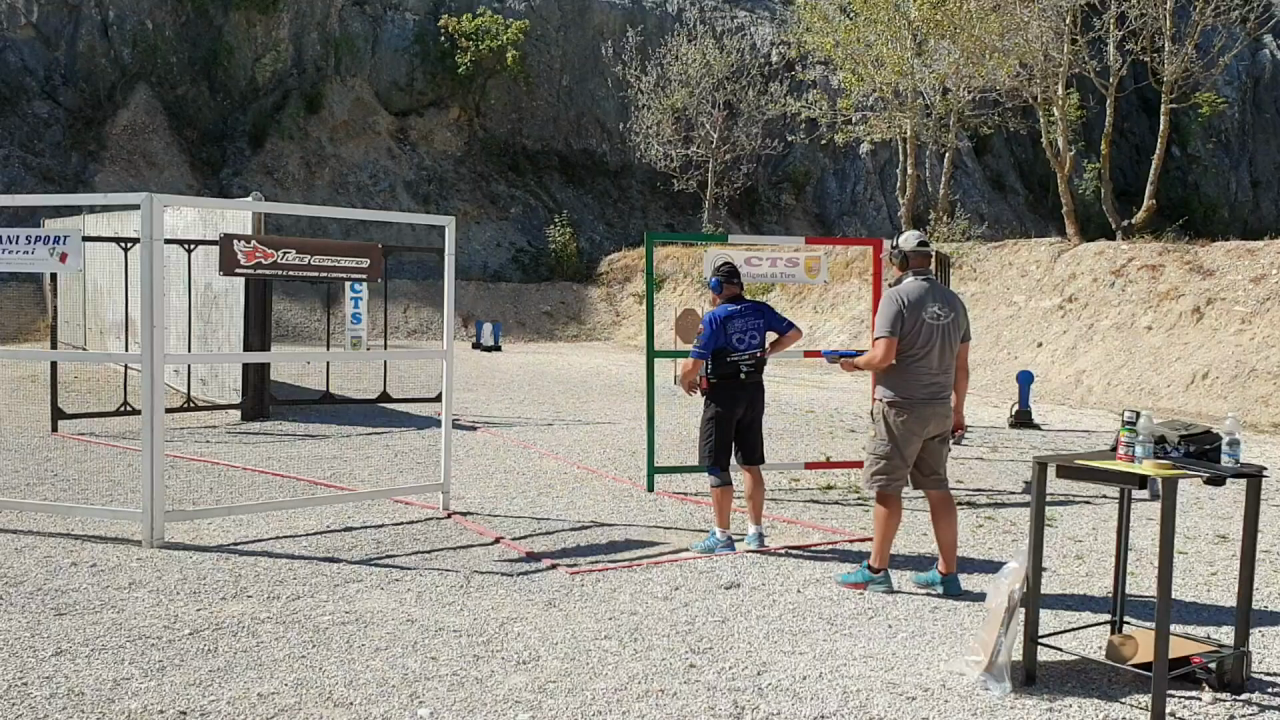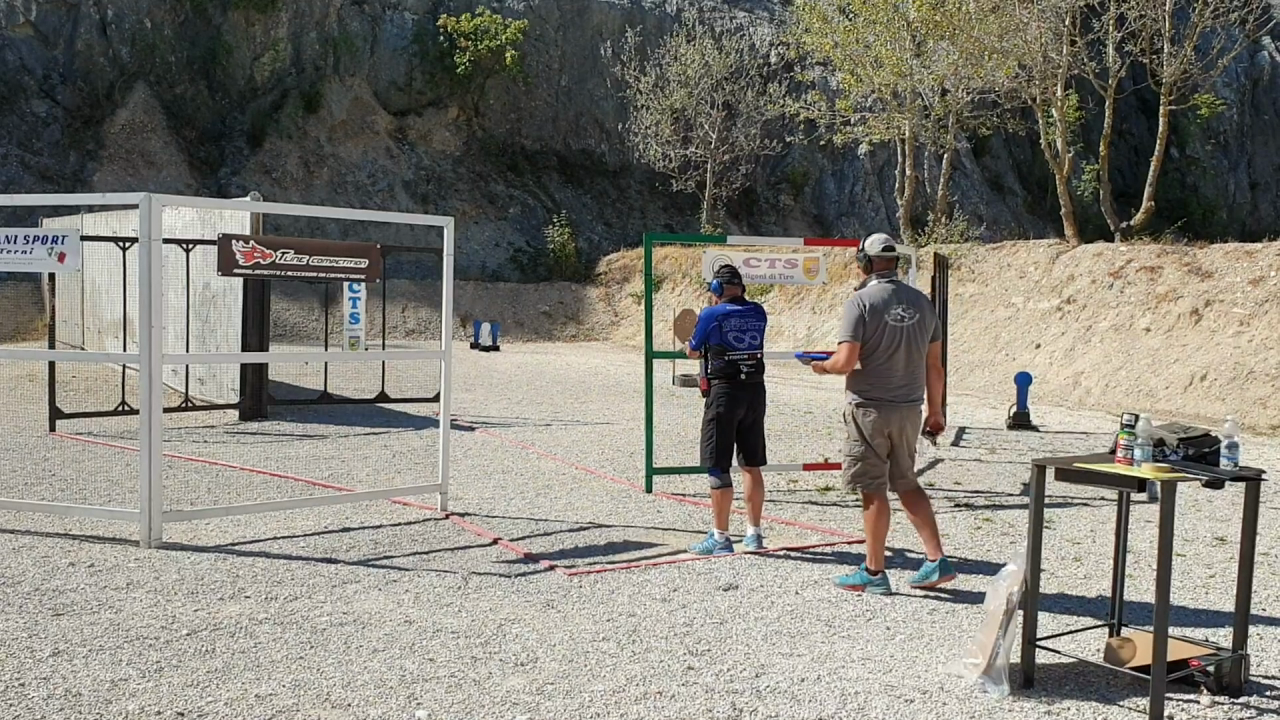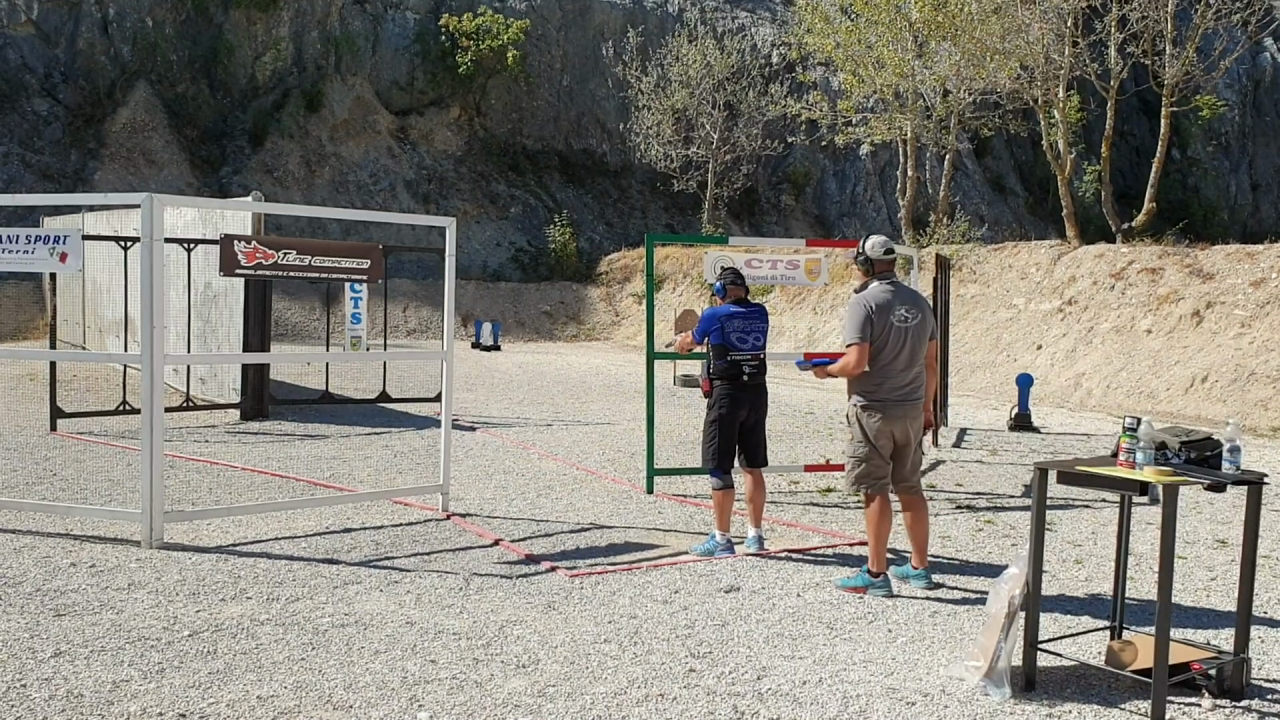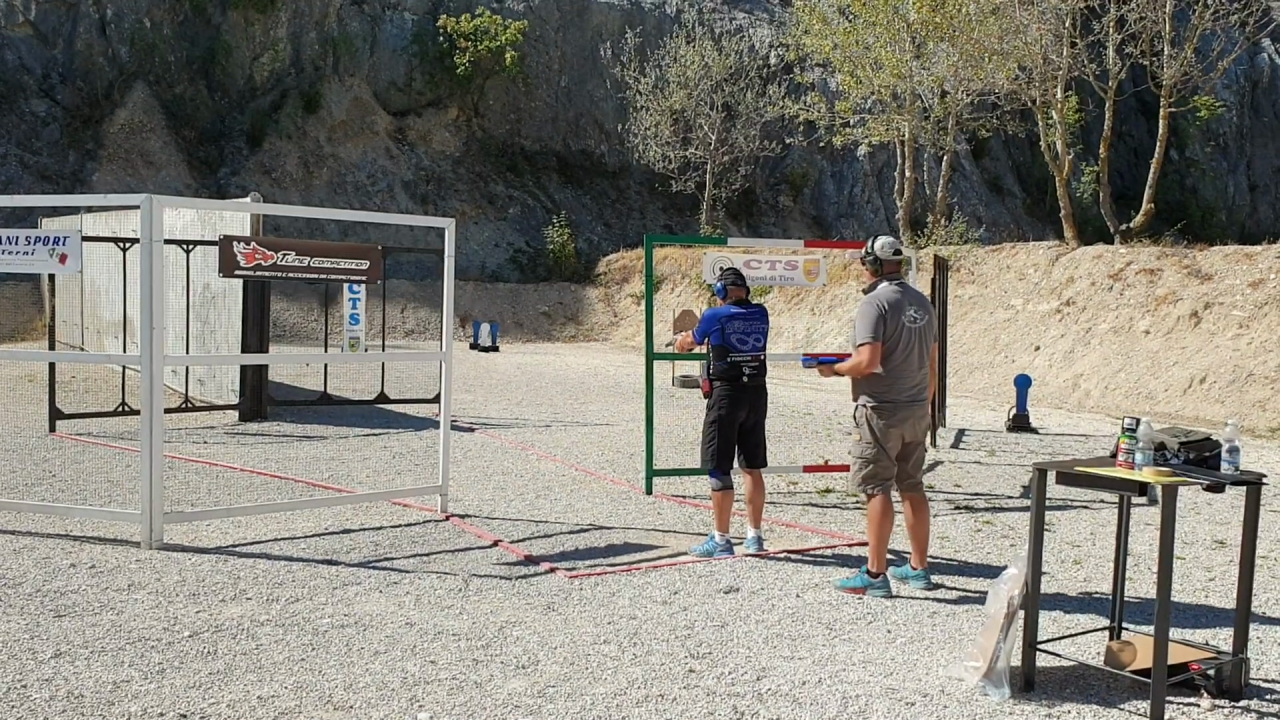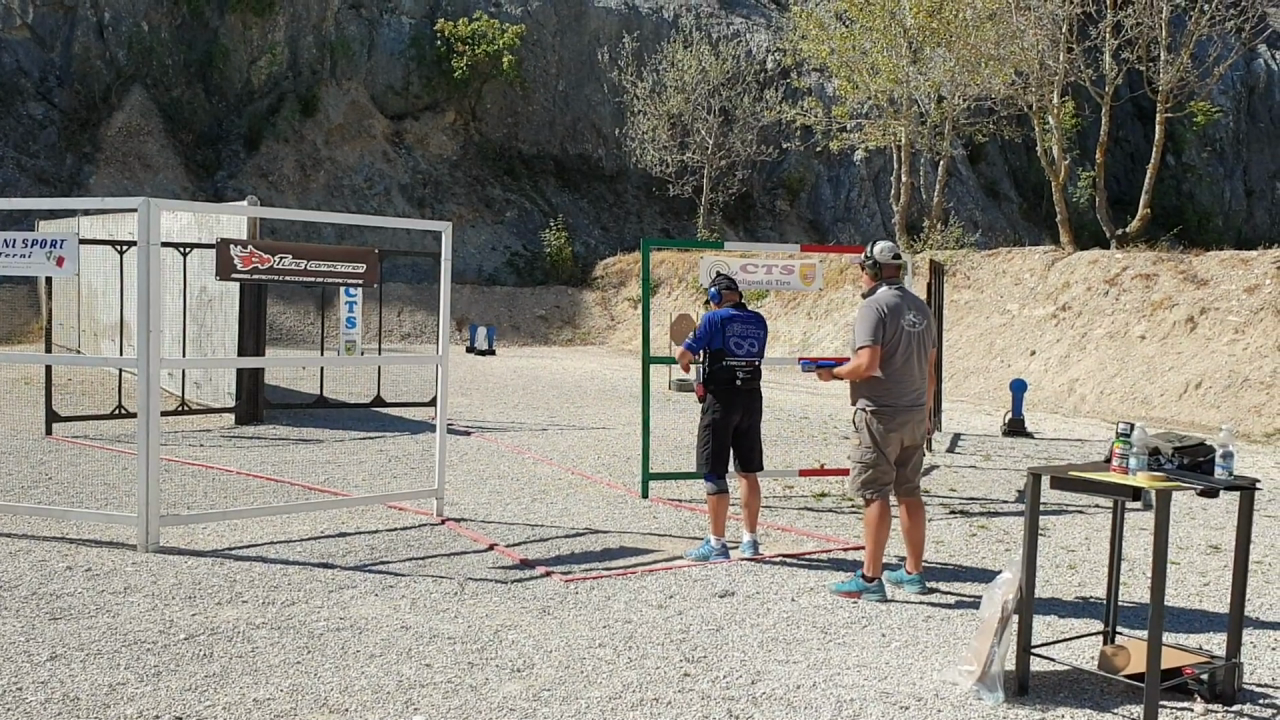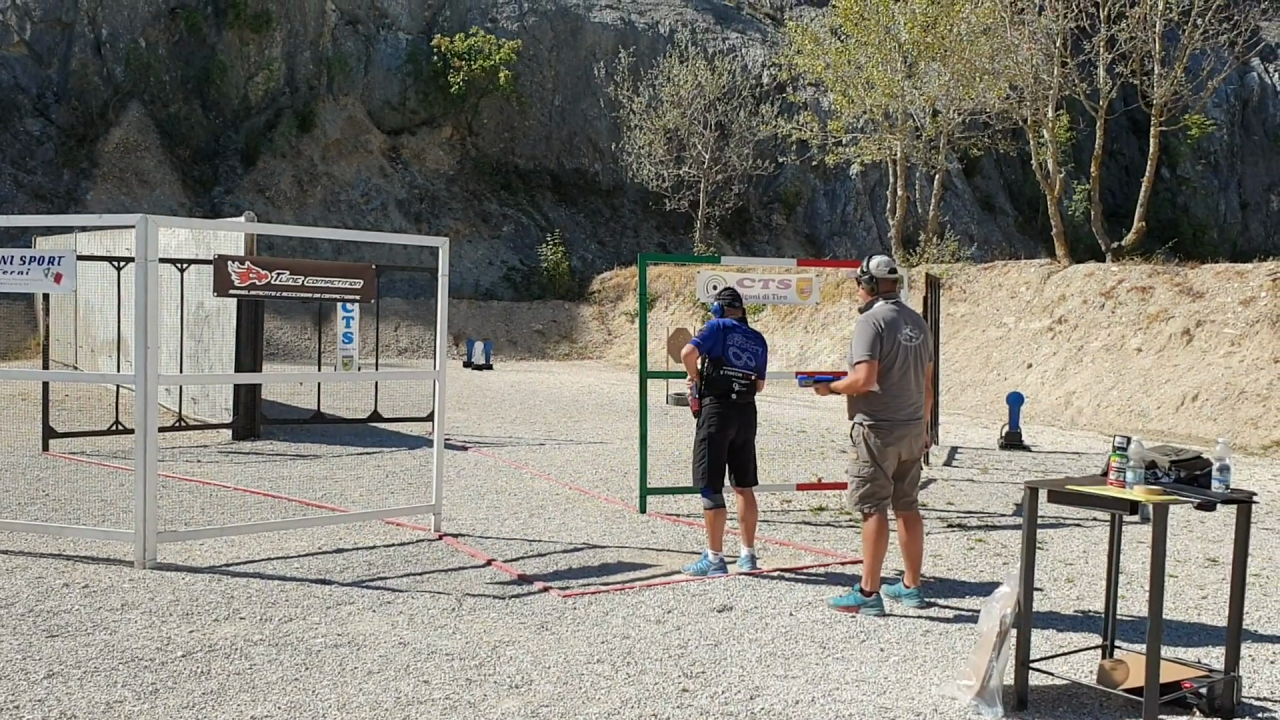
dt=0.5s
person 1, frame 1
left shoulder: (897, 296)
right shoulder: (953, 301)
left elbow: (883, 356)
right elbow: (961, 365)
left wrist: (855, 363)
right wrist: (958, 410)
left hip: (899, 407)
right hip: (938, 410)
left knee: (887, 489)
right knee: (937, 489)
left ankle: (876, 570)
right ankle: (946, 573)
person 1, frame 2
left shoulder: (861, 301)
right shoulder: (921, 301)
left elbow: (847, 361)
right elbow: (933, 364)
left wrist: (823, 366)
right wrist: (935, 411)
left hip: (869, 409)
right hip: (908, 410)
left knee: (873, 490)
right knee: (907, 485)
left ankle: (874, 572)
right ankle: (937, 560)
person 1, frame 3
left shoulder: (864, 302)
right shoulder: (919, 301)
left elbow: (856, 363)
right elbow: (930, 362)
left wrist: (827, 370)
right wrist: (926, 406)
left hip: (874, 410)
right hip: (911, 411)
left knee: (875, 490)
right knee: (910, 488)
left ankle: (876, 574)
right ankle: (919, 568)
person 1, frame 4
left shoulder: (874, 302)
right shoulder: (922, 302)
left elbow: (868, 362)
right elbow: (931, 363)
left wrist: (835, 369)
left hip: (881, 411)
right hip: (916, 411)
left knee: (877, 489)
right knee: (913, 487)
left ankle: (875, 574)
right ankle: (918, 568)
person 1, frame 5
left shoulder: (874, 306)
right shoulder: (920, 307)
left elbow: (866, 365)
right elbow: (929, 369)
left wrist: (833, 373)
right wrist: (925, 413)
left hip: (880, 415)
right hip: (914, 415)
left knee: (875, 494)
right knee: (909, 492)
left ankle: (870, 578)
right ankle: (913, 573)
person 1, frame 6
left shoulder: (871, 321)
right shoulder: (917, 322)
left elbow: (864, 379)
right elbow: (926, 384)
left wrist: (831, 387)
right wrist: (923, 427)
left hip: (878, 430)
right hip: (912, 430)
left knee: (873, 508)
right knee: (907, 506)
left ankle: (869, 592)
right ankle: (911, 586)
person 2, frame 1
left shoulder: (715, 317)
right shoulder: (760, 310)
left elbow: (692, 365)
right elbow: (794, 333)
left wrist: (686, 381)
left hip: (723, 394)
right hip: (754, 391)
left knee: (717, 467)
right knee: (751, 464)
left ankle: (722, 536)
right ankle: (755, 532)
person 2, frame 2
left shoulder: (711, 315)
right shoulder: (758, 313)
left elbow: (692, 351)
left wrist: (697, 348)
left hip: (724, 393)
right hip: (755, 392)
left knee: (718, 468)
right knee: (752, 465)
left ankle: (720, 538)
right ankle: (754, 533)
person 2, frame 3
left shoulder: (715, 315)
right shoulder: (760, 314)
left elbow: (692, 340)
left wrist: (681, 342)
left hip: (726, 394)
right hip: (756, 394)
left knee: (720, 469)
right knee: (753, 467)
left ankle: (721, 539)
right ankle: (755, 535)
person 2, frame 4
left shoulder: (715, 316)
right shoulder: (761, 314)
left elbow: (692, 340)
left wrist: (681, 341)
left hip: (726, 395)
right hip: (756, 394)
left knee: (719, 470)
right knee: (753, 468)
left ankle: (721, 540)
right ankle: (754, 536)
person 2, frame 5
left shoulder: (714, 318)
right shoulder: (758, 321)
left elbow: (685, 351)
left wrist: (682, 361)
left hip: (721, 399)
right hip: (751, 398)
left knee: (714, 474)
right knee: (748, 471)
left ankle: (716, 544)
right ankle: (750, 540)
person 2, frame 6
left shoulder: (718, 327)
right shoulder: (758, 340)
left elbow: (689, 352)
right elbow: (759, 385)
left wrist: (695, 375)
left hip: (716, 412)
right hip: (747, 413)
left knee: (711, 488)
right knee: (744, 486)
left ankle: (714, 558)
right ankle: (748, 555)
